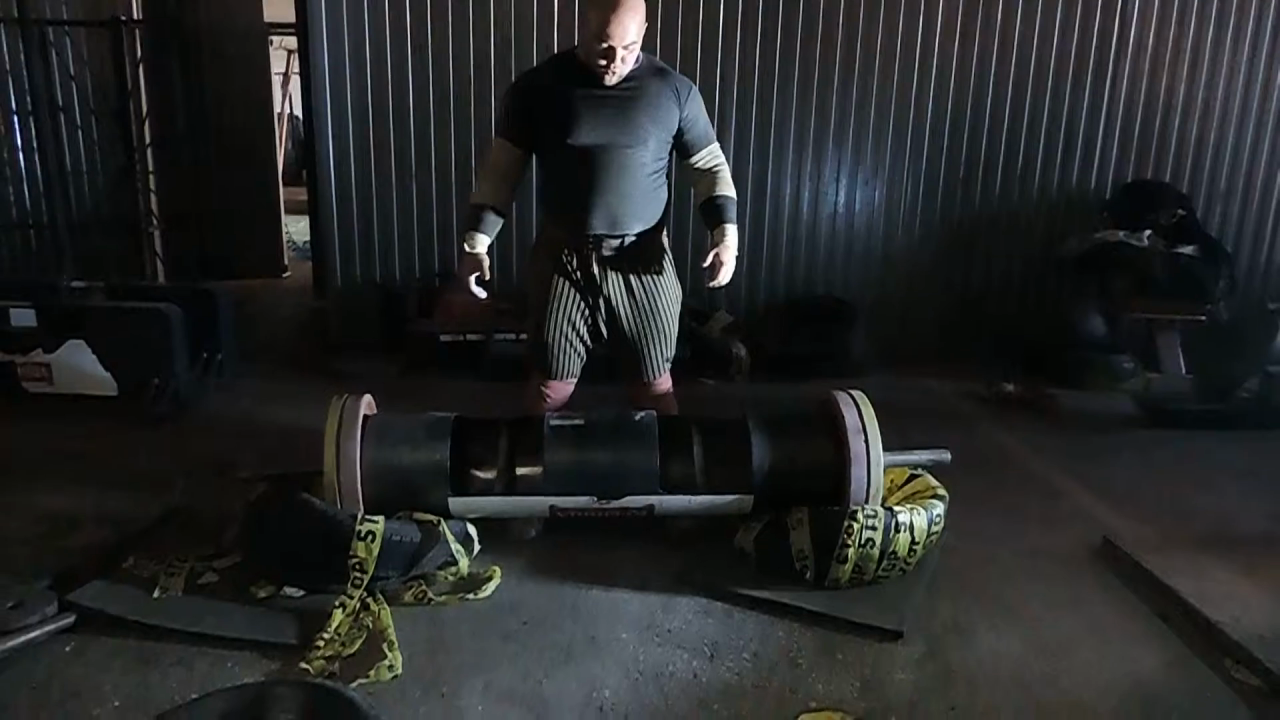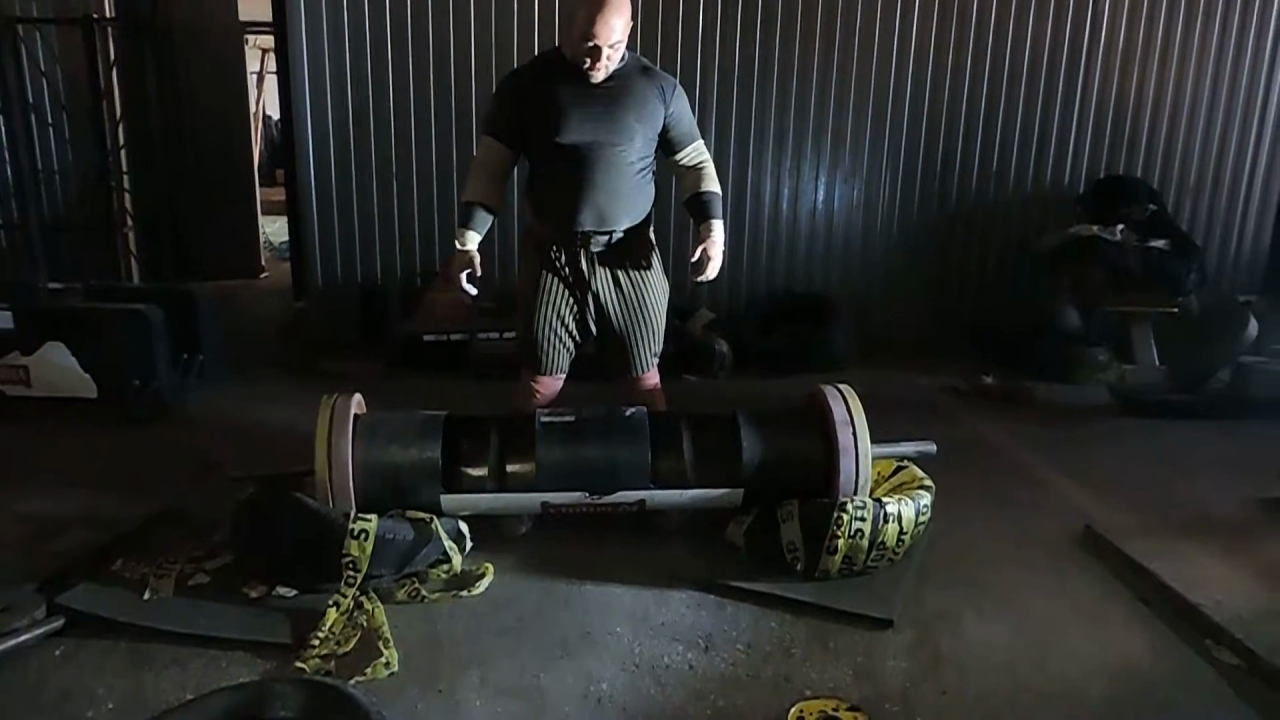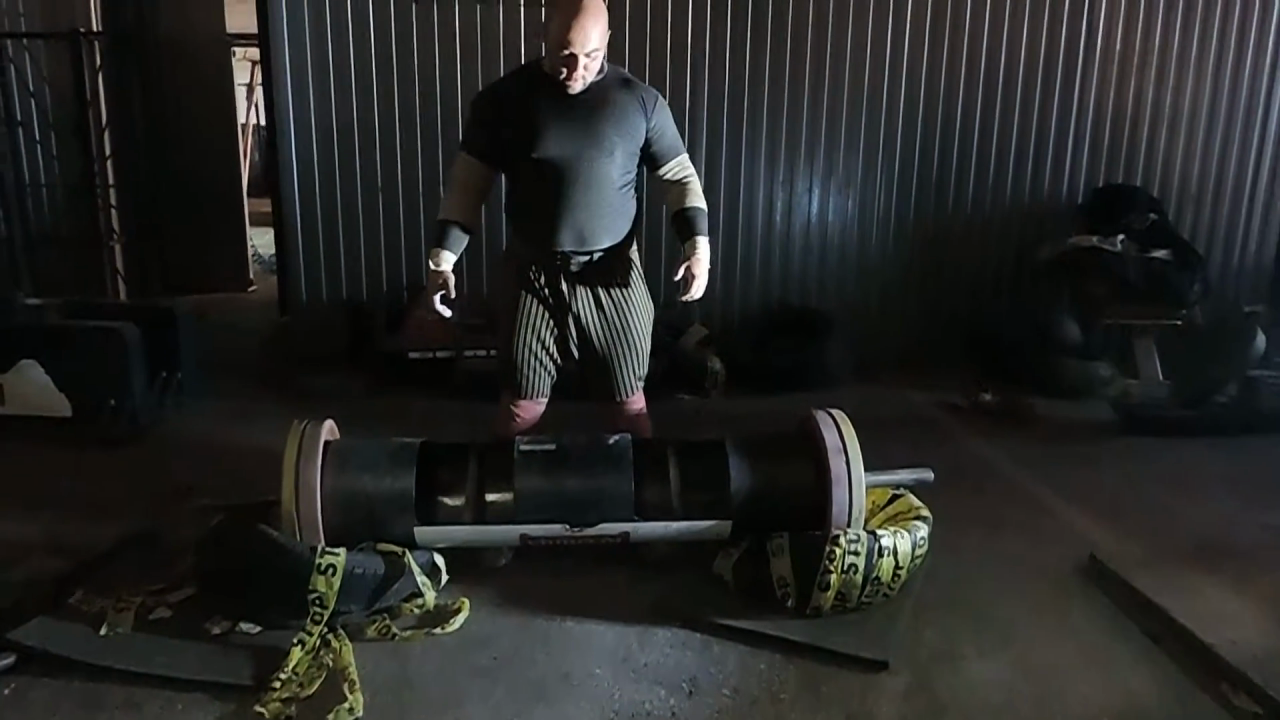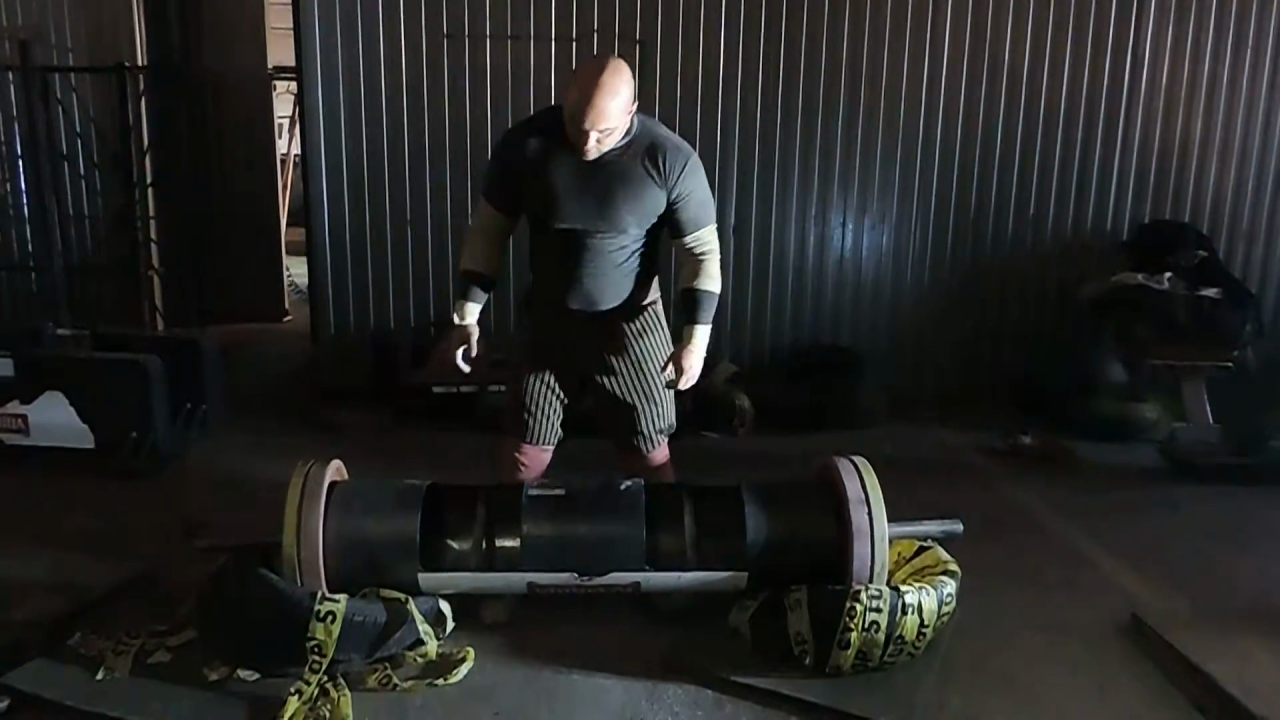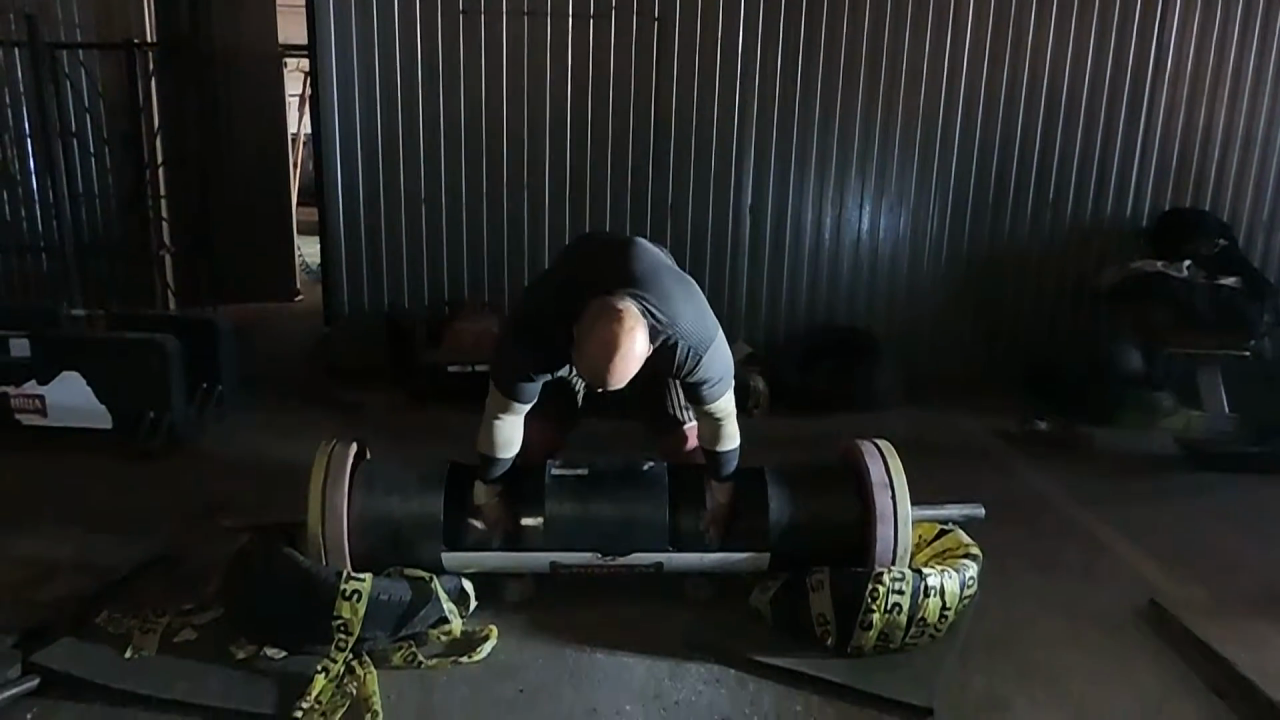
dt=1s
person 1, frame 1
left shoulder: (674, 89)
right shoulder: (538, 85)
left elbow: (710, 164)
right elbow: (502, 167)
left wrist: (726, 233)
right wrist: (477, 242)
left hip: (642, 260)
right hip: (562, 257)
left knee: (655, 381)
right knee: (551, 384)
person 1, frame 2
left shoulder: (659, 87)
right shoulder: (526, 84)
left elbow: (694, 161)
right elbow: (490, 165)
left wrist: (712, 228)
right wrist: (467, 239)
left hip: (630, 254)
right hip: (551, 253)
left knee: (644, 373)
right knee: (541, 378)
person 1, frame 3
left shoulder: (640, 100)
right shoulder: (503, 98)
left elbow: (679, 176)
right elbow: (467, 183)
left wrist: (697, 244)
right wrist: (443, 259)
left hip: (612, 275)
right hip: (532, 274)
left knee: (629, 399)
right knee: (522, 404)
person 1, frame 4
left shoulder: (671, 158)
right shoulder: (527, 144)
left elbow: (702, 251)
right elbow: (491, 229)
left wrist: (696, 338)
right wrist: (467, 313)
left hip: (632, 327)
right hip: (546, 324)
left knee: (650, 454)
right knee: (526, 454)
person 1, frame 5
left shoulder: (692, 338)
right shoulder: (535, 332)
left elbow: (720, 415)
right elbow: (503, 415)
left wrist: (720, 501)
left knee: (684, 440)
right knee: (538, 440)
